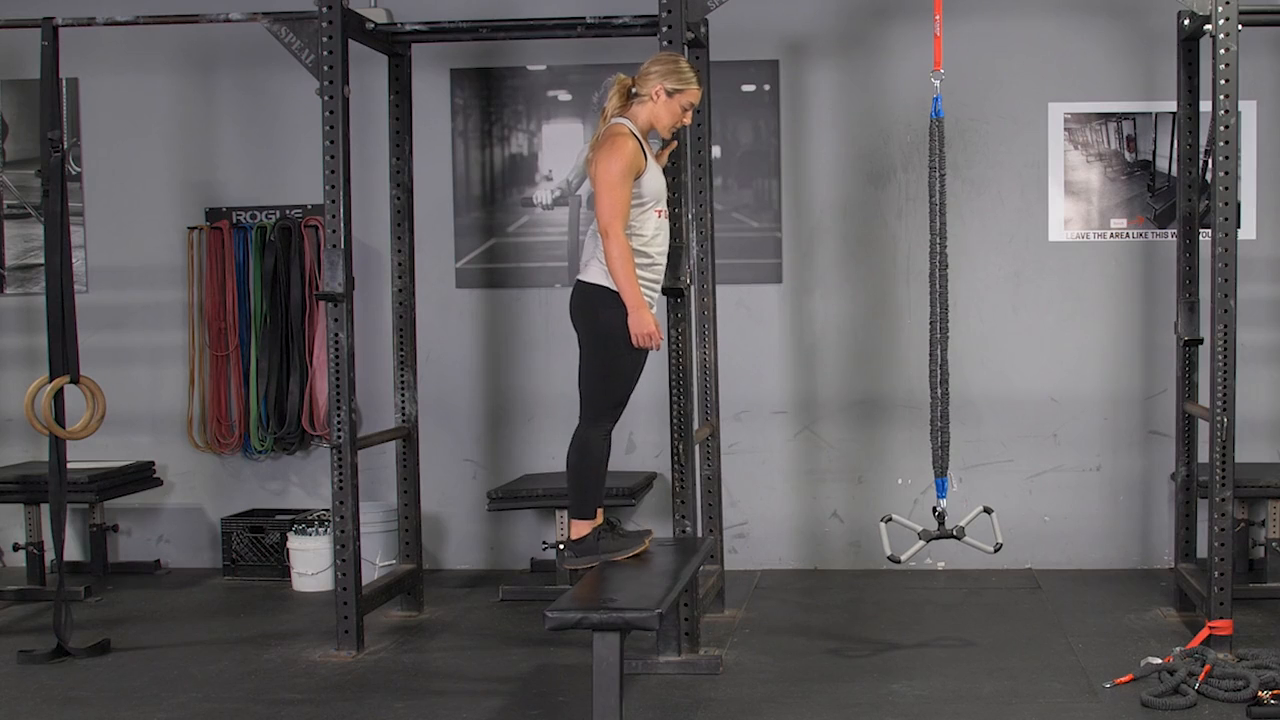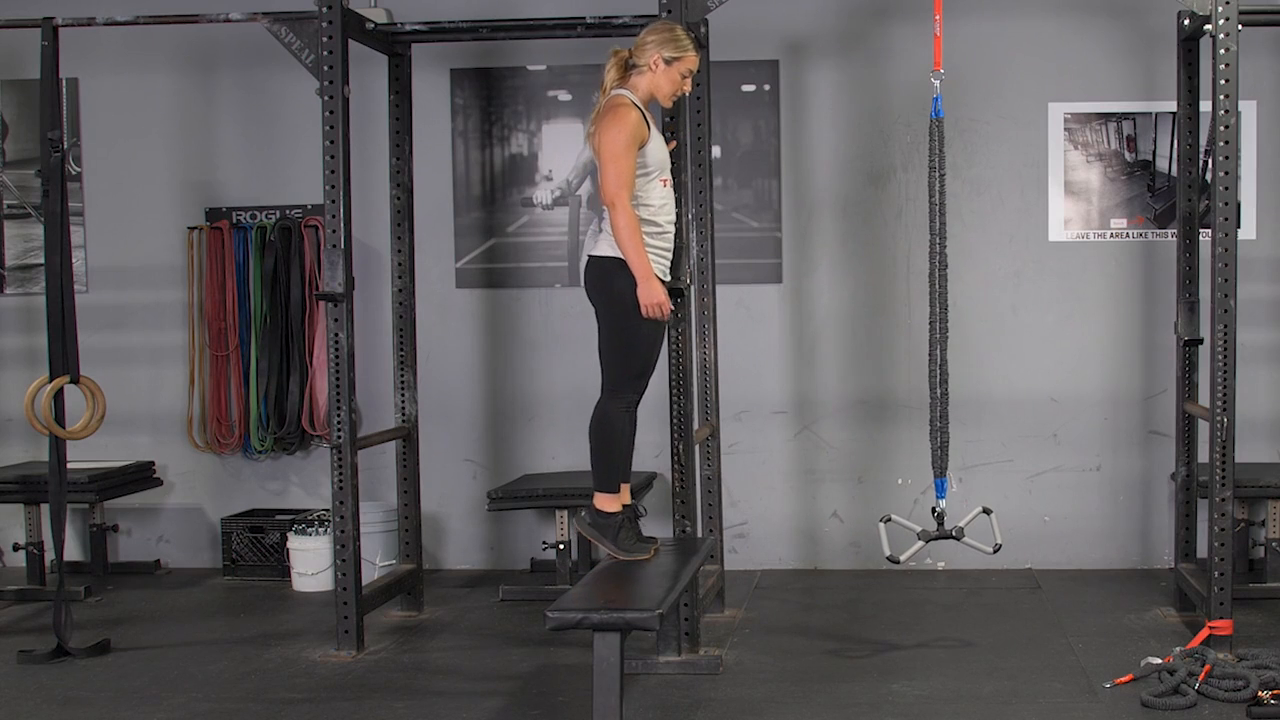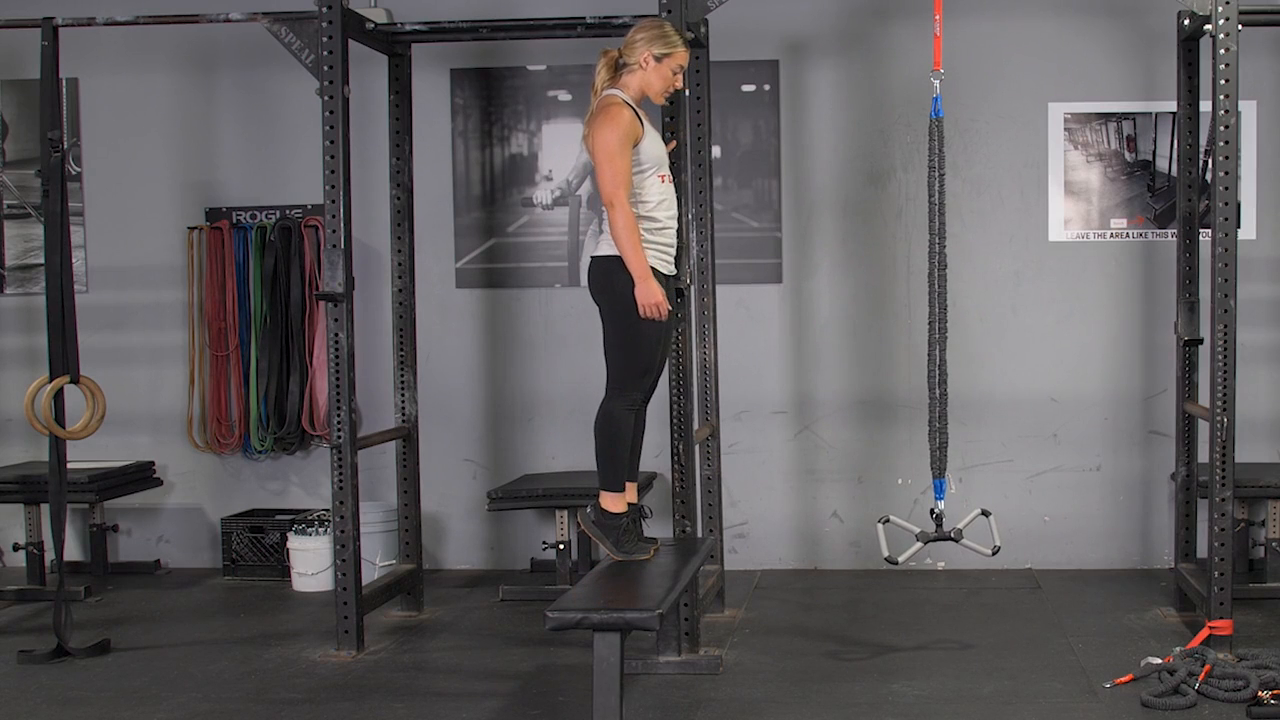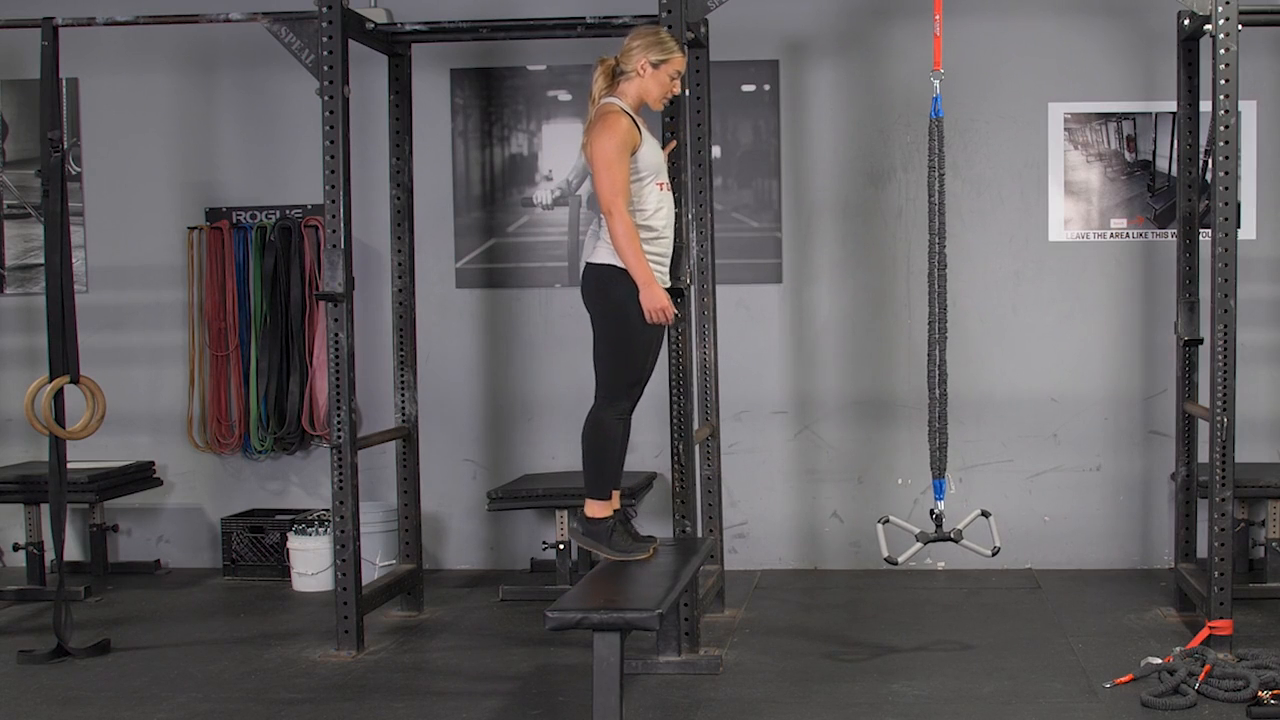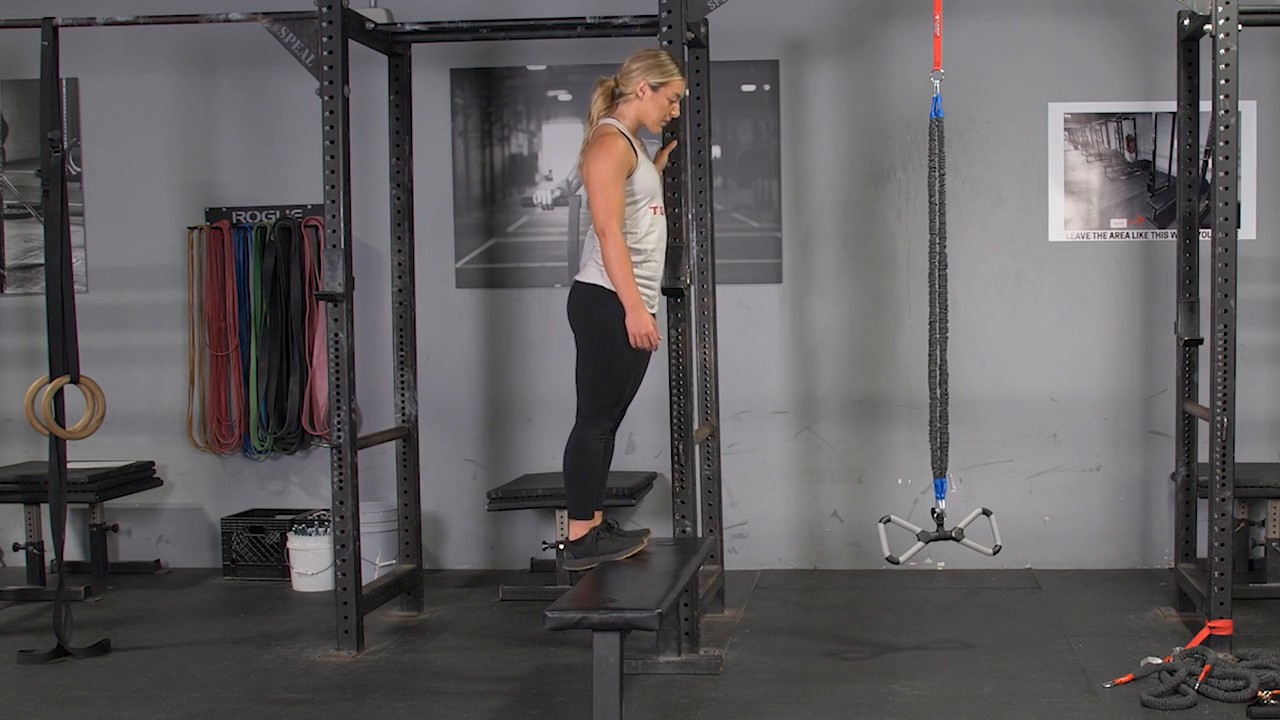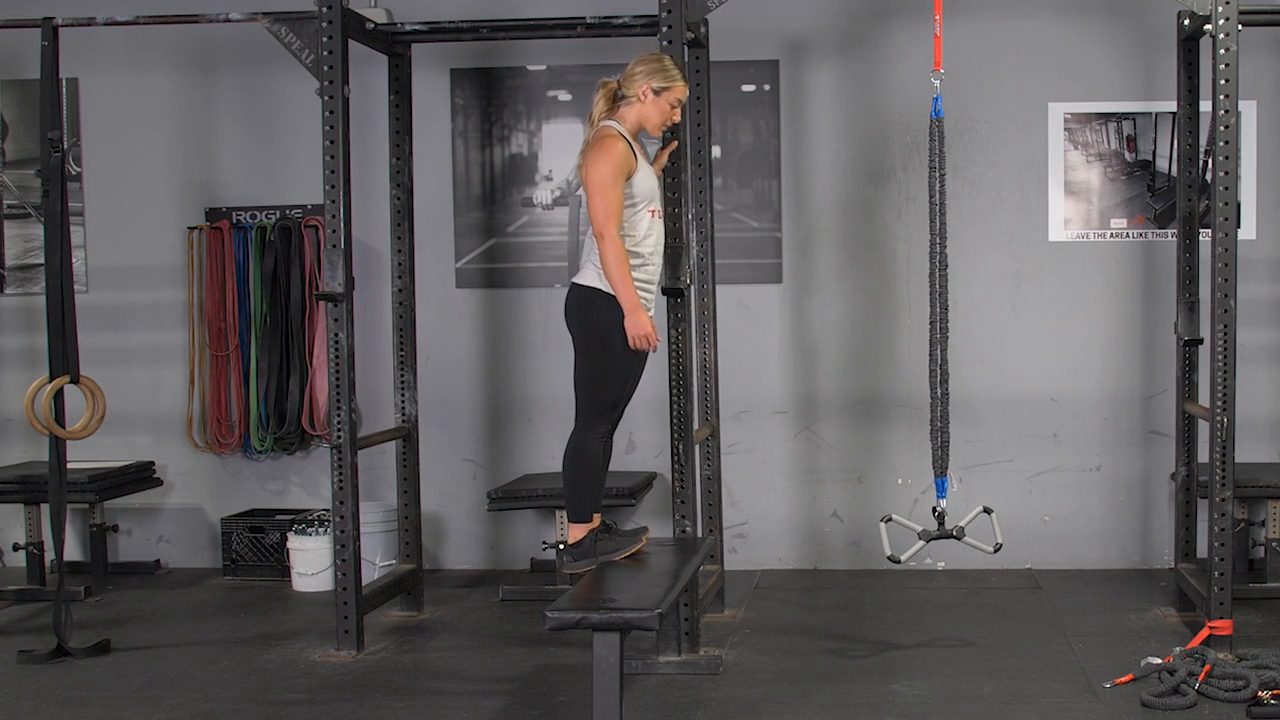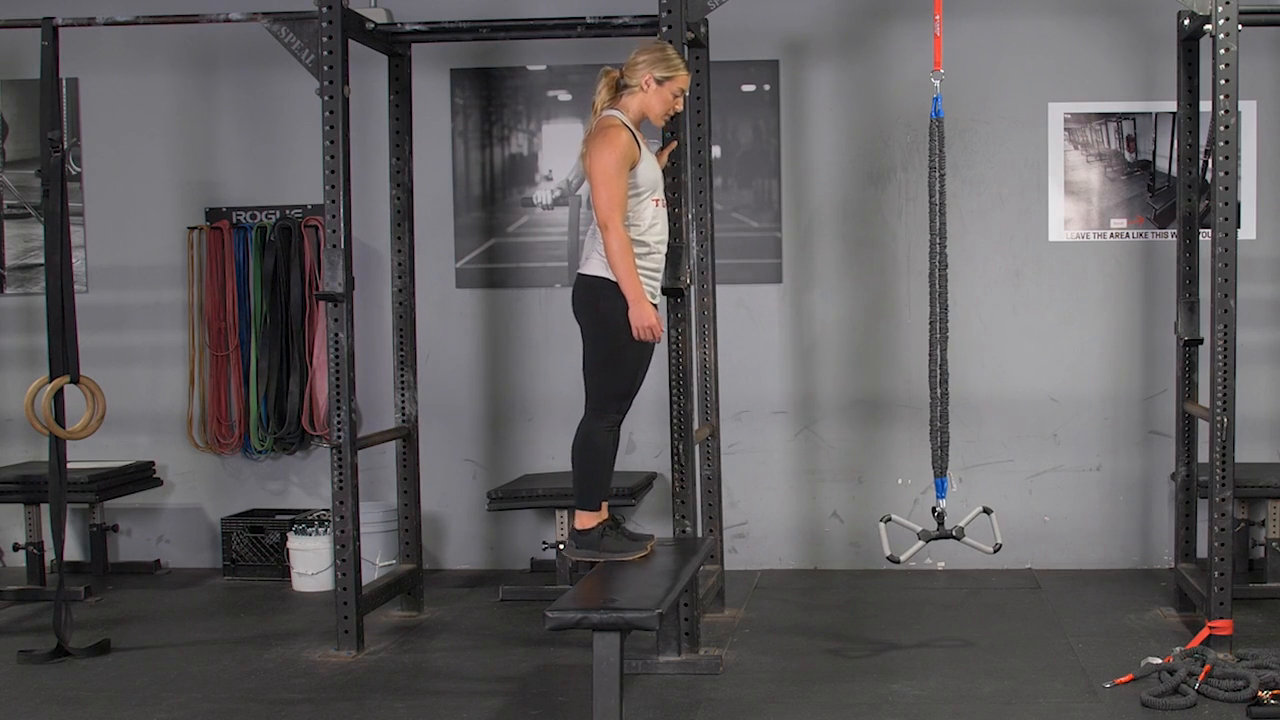
dt=0.5s
person 1, frame 1
left shoulder: (636, 143)
right shoulder: (620, 142)
right elbow: (611, 232)
left wrist: (661, 162)
right wrist: (636, 307)
left hip: (624, 302)
right hip: (610, 301)
left knee: (604, 418)
right knee: (598, 418)
left ankle: (593, 527)
right ankle: (582, 538)
person 1, frame 2
left shoulder: (637, 114)
right shoulder: (622, 113)
right elbow: (617, 203)
left wrist: (666, 151)
right wrist: (645, 277)
left hip: (639, 274)
right hip: (623, 273)
left knee: (628, 394)
right knee: (620, 393)
left ankle: (619, 507)
right ankle: (603, 509)
person 1, frame 3
left shoulder: (634, 115)
right shoulder: (615, 112)
right elbow: (616, 203)
left wrist: (667, 152)
right wrist: (643, 277)
left hip: (649, 272)
right hip: (628, 273)
left knee: (638, 394)
right knee: (625, 392)
left ankle: (626, 507)
right ankle: (608, 509)
person 1, frame 4
left shoulder: (631, 123)
right shoulder: (613, 120)
right elbow: (615, 210)
left wrist: (666, 156)
right wrist: (647, 284)
left hip: (639, 281)
right hip: (620, 281)
left knee: (623, 401)
right knee: (613, 400)
left ankle: (609, 513)
right ankle: (594, 518)
person 1, frame 5
left shoulder: (631, 145)
right shoulder: (609, 143)
right elbow: (608, 233)
left wrist: (659, 166)
right wrist: (634, 308)
left hip: (628, 304)
right hip: (607, 302)
left knee: (607, 420)
right knee: (595, 420)
left ankle: (593, 526)
right ankle: (580, 539)
person 1, frame 6
left shoulder: (631, 146)
right shoulder: (609, 144)
right elbow: (606, 234)
left wrist: (659, 167)
right wrist: (632, 310)
left hip: (625, 306)
right hip: (605, 304)
left knee: (604, 422)
right knee: (594, 422)
left ankle: (591, 527)
right ankle: (580, 541)
person 1, frame 7
left shoulder: (631, 137)
right shoulder: (613, 134)
right elbow: (611, 226)
left wrist: (661, 162)
right wrist: (638, 301)
left hip: (629, 294)
right hip: (610, 293)
left knee: (612, 412)
right knee: (604, 410)
left ankle: (599, 521)
right ankle: (586, 529)
